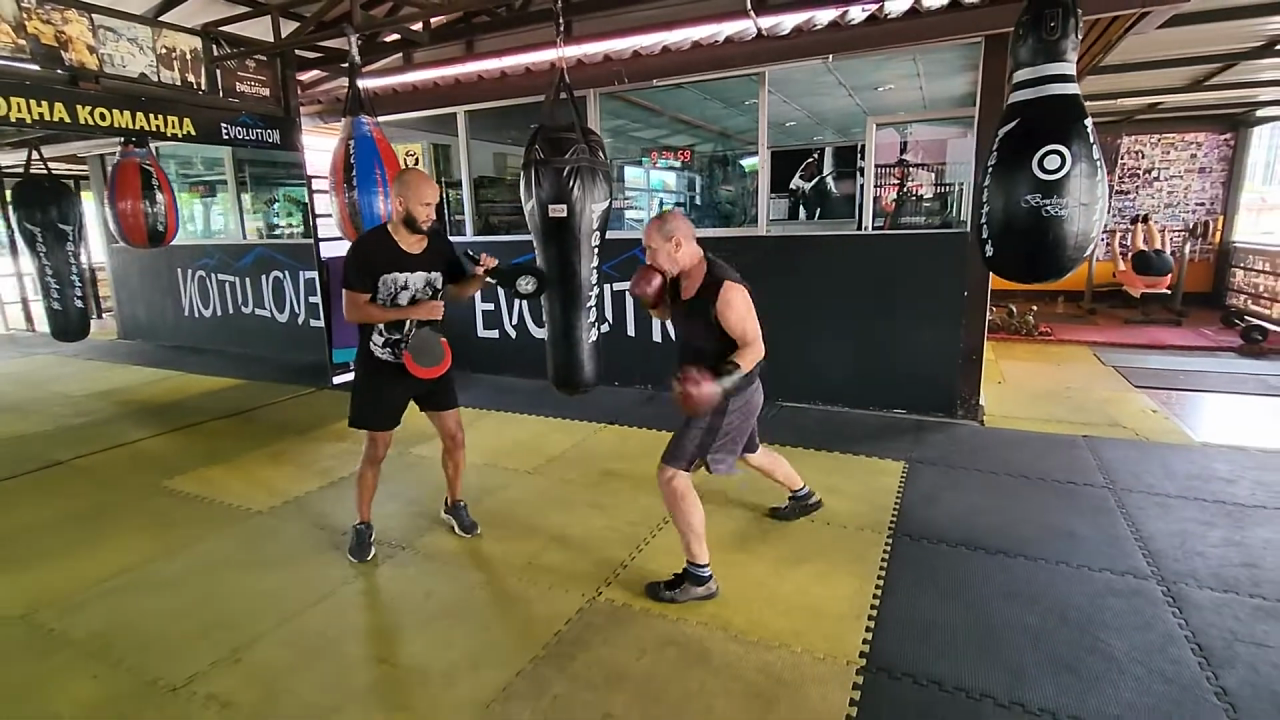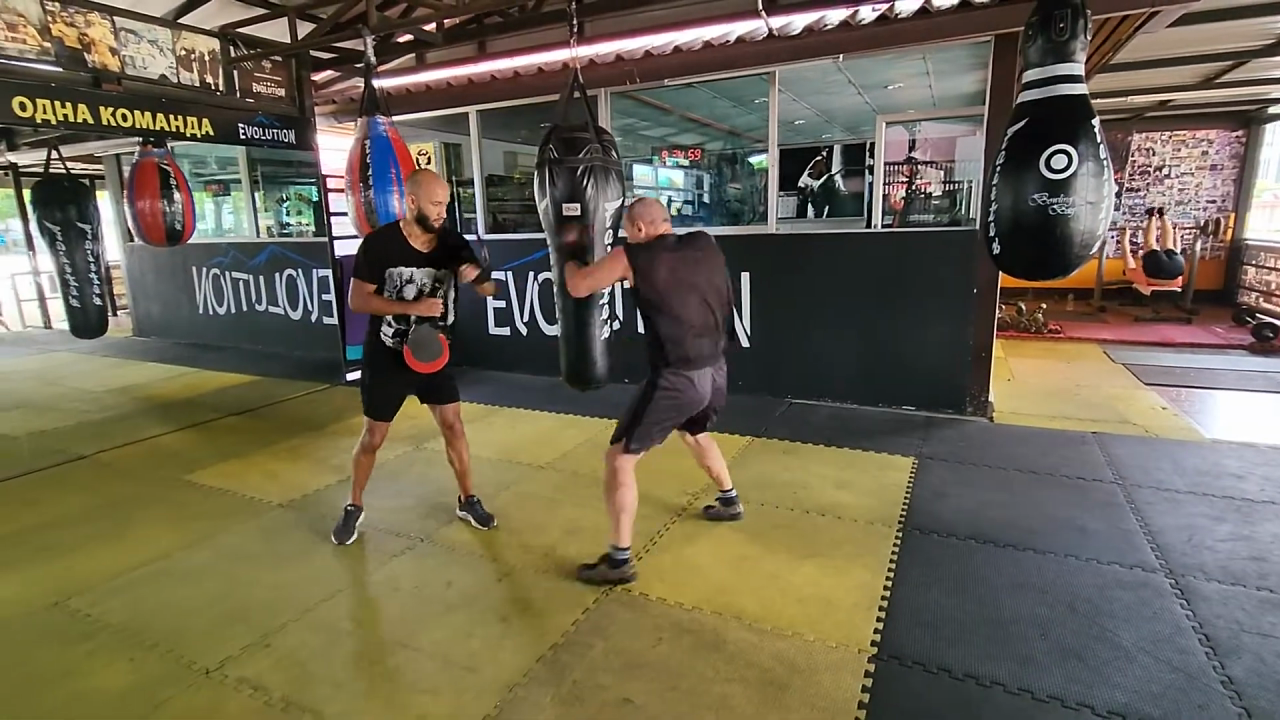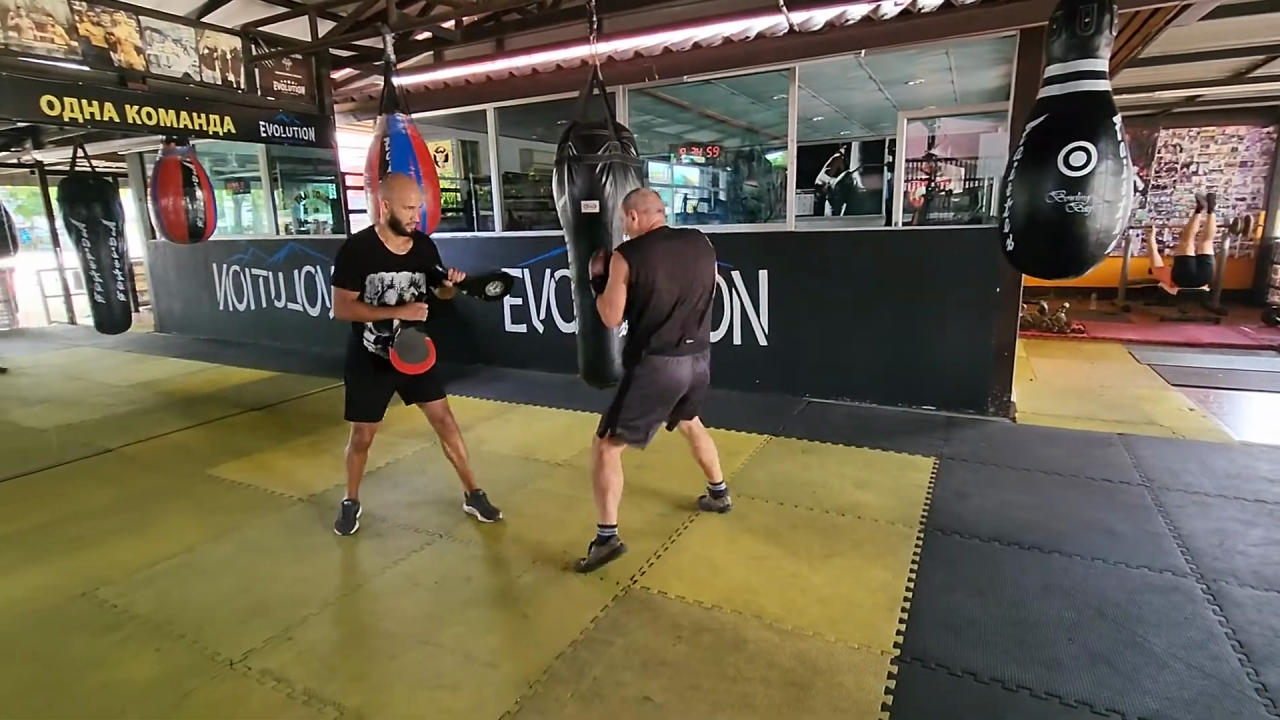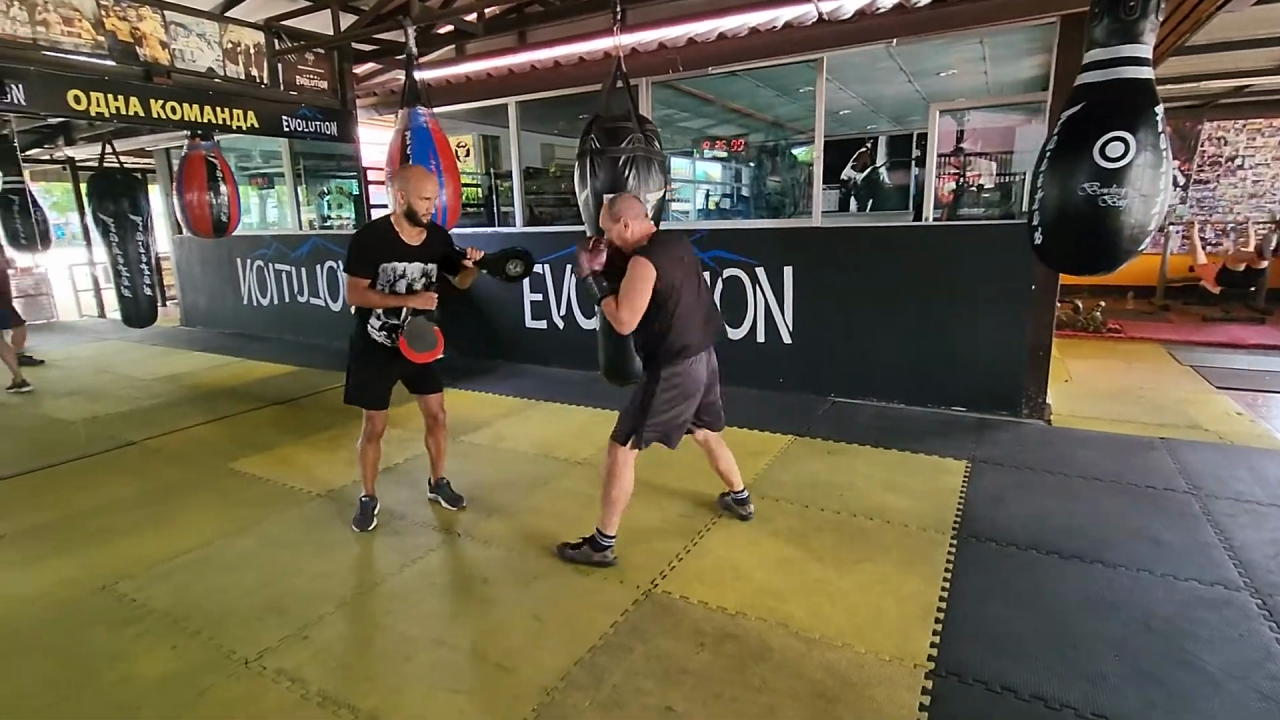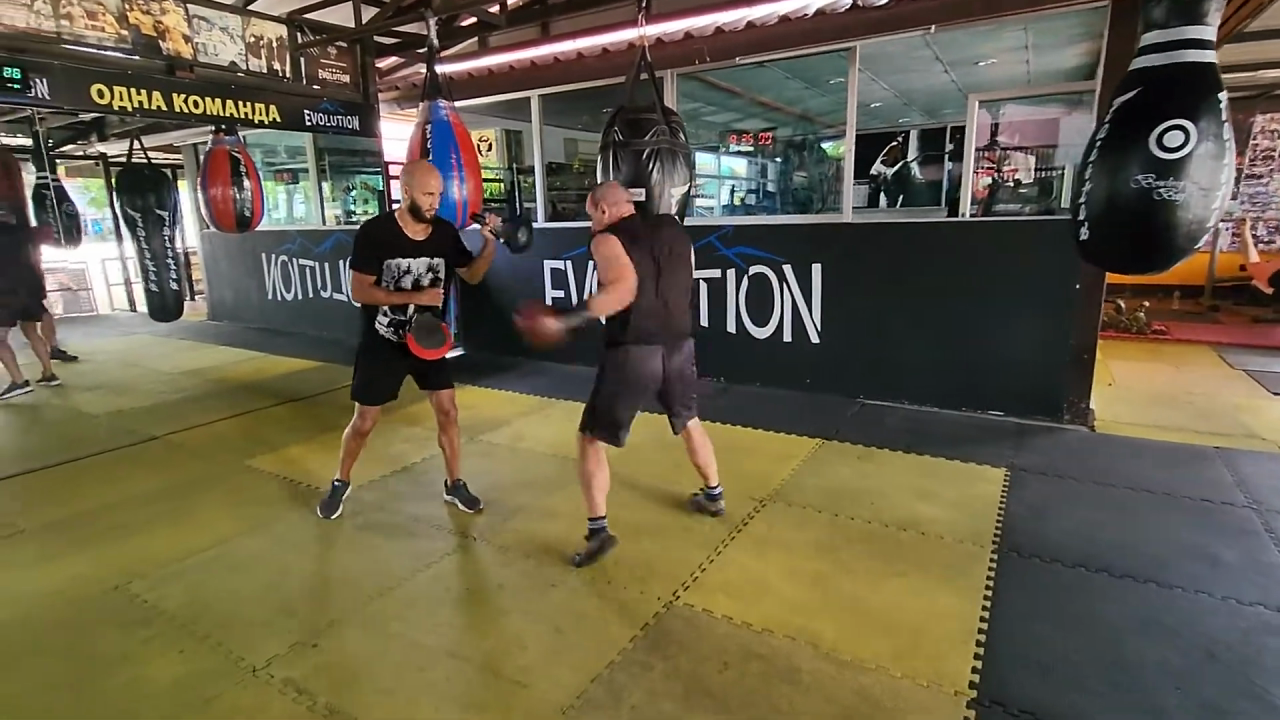
dt=0.3s
person 1, frame 1
left shoulder: (724, 286)
right shoulder: (679, 277)
left elbow: (754, 346)
right elbow: (669, 313)
left wrist: (720, 386)
right wrist: (652, 297)
left hip: (725, 400)
right hip: (738, 393)
left knee: (671, 476)
right knee: (747, 450)
left ankle: (699, 575)
right ankle: (803, 496)
person 1, frame 2
left shoulder: (634, 255)
right shoulder: (705, 244)
left elbow: (578, 287)
left hip: (676, 378)
right hip: (715, 369)
left knee: (619, 458)
right knee: (696, 432)
left ankle: (619, 559)
right ankle: (729, 500)
person 1, frame 3
left shoulder: (628, 255)
right shoulder: (699, 242)
left elbow: (611, 318)
left wrist: (597, 280)
left hip: (655, 366)
right hip: (698, 358)
left knee: (607, 447)
right knee: (691, 422)
left ankle: (608, 537)
right ankle: (719, 493)
person 1, frame 4
left shoulder: (643, 260)
right shoulder: (679, 242)
left elbow: (624, 322)
left wrist: (595, 277)
right wrist: (617, 271)
left hip: (671, 369)
right hip: (703, 358)
left knee: (621, 451)
right knee: (707, 433)
left ankle: (602, 543)
right ankle: (741, 499)
person 1, frame 5
left shoulder: (607, 239)
right shoulder: (673, 228)
left elbow: (625, 288)
left wrist: (567, 320)
left hip: (631, 357)
right hip: (680, 349)
left knee: (591, 442)
right knee: (688, 423)
left ankle: (599, 530)
right ankle: (713, 494)
person 2, frame 1
left shoulder: (439, 242)
right shoulder: (368, 248)
left elbow: (457, 292)
right elbow: (352, 310)
left wrist: (481, 274)
right wrist: (410, 311)
right hip: (381, 364)
left knee: (453, 435)
right knee: (376, 449)
left ankle: (454, 504)
right ankle: (363, 525)
person 2, frame 2
left shoulder: (453, 243)
right shoulder: (379, 243)
left elbow: (486, 290)
right elbow: (357, 300)
left wrist: (477, 274)
right wrist: (411, 306)
right hip: (387, 355)
left knee: (453, 427)
right knee: (373, 437)
left ankle: (468, 500)
right ankle: (354, 508)
person 2, frame 3
left shoulder: (425, 246)
right shoulder: (356, 250)
left elbow: (439, 294)
right elbow: (342, 308)
left wrist: (452, 285)
right wrist: (395, 312)
right hip: (371, 358)
left knee: (445, 423)
right knee: (362, 435)
left ankle: (473, 493)
right ankle: (351, 502)
person 2, frame 4
left shoulder: (438, 237)
right shoulder: (369, 237)
left elbow: (459, 282)
right elbow: (353, 294)
left wrist: (472, 266)
right wrist: (407, 300)
right hip: (375, 348)
left knee: (437, 416)
right knee: (374, 427)
left ankle: (438, 482)
right ankle: (368, 498)
person 2, frame 5
left shoulder: (444, 231)
right shoulder: (374, 233)
left elbow: (472, 277)
right elbow: (358, 291)
left wrist: (490, 243)
right wrist: (413, 297)
right hip: (382, 343)
left knee: (447, 412)
right knee: (364, 422)
left ankle: (454, 484)
right ankle: (340, 483)
